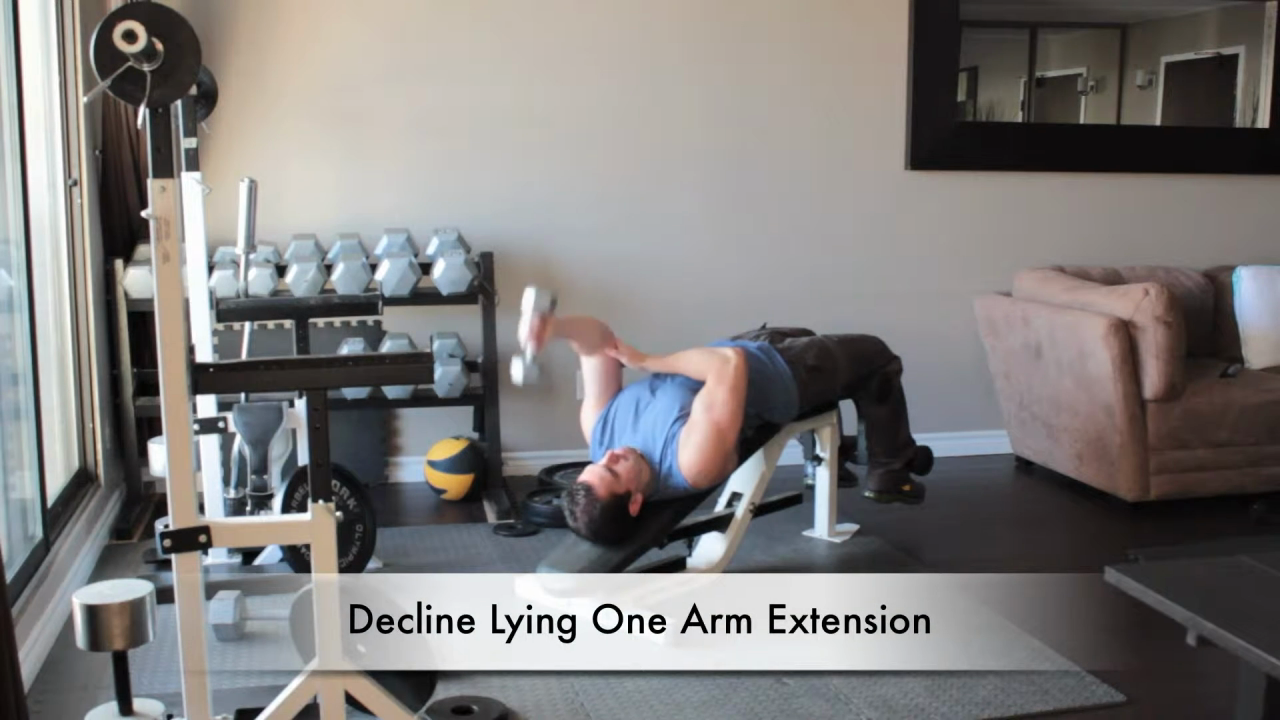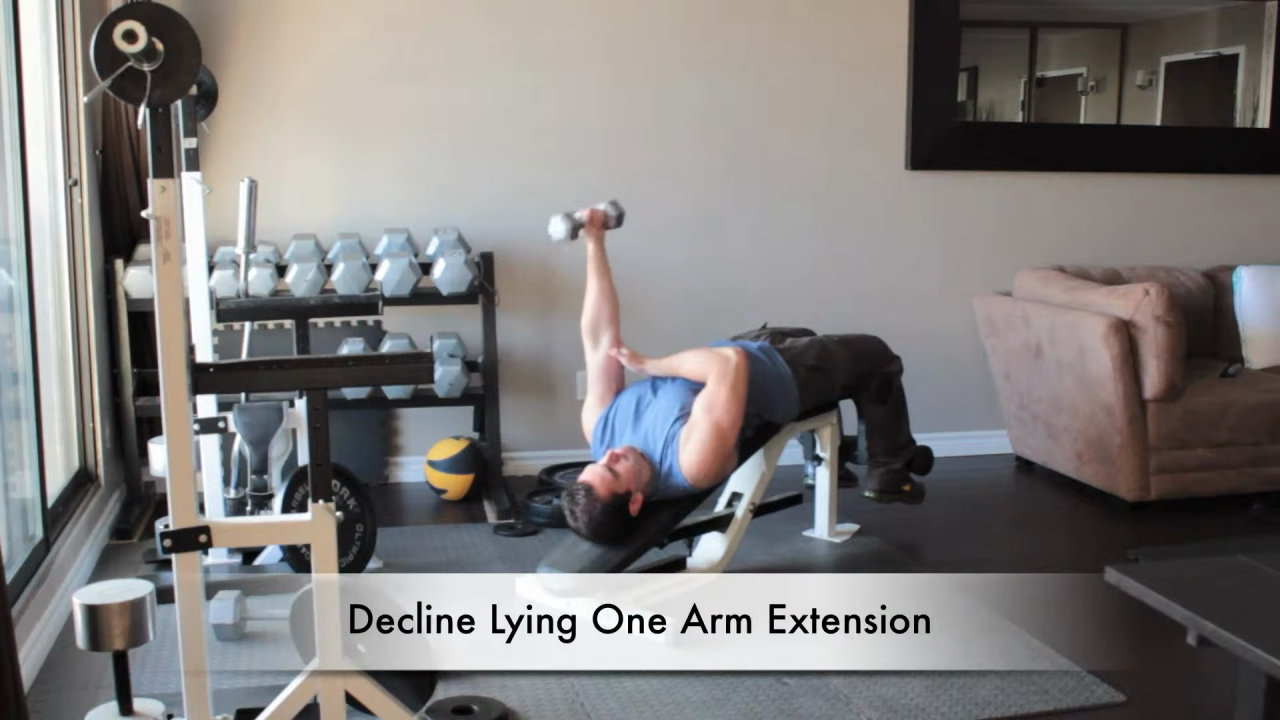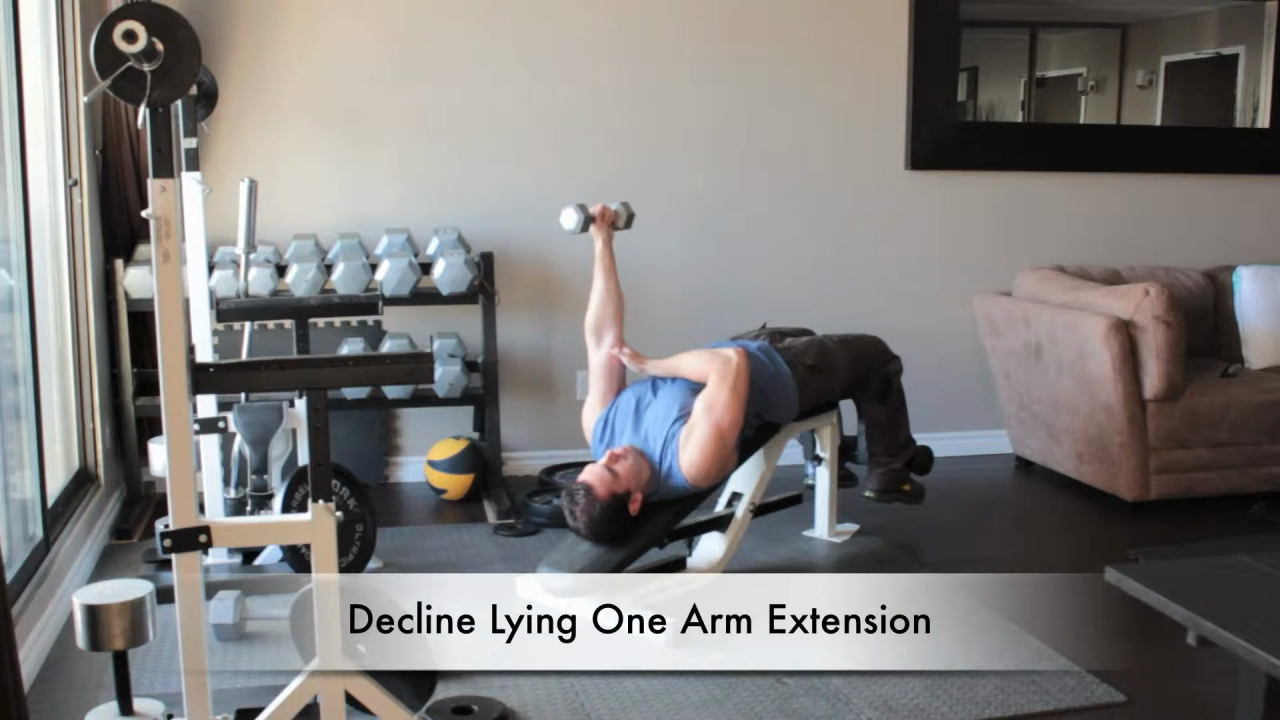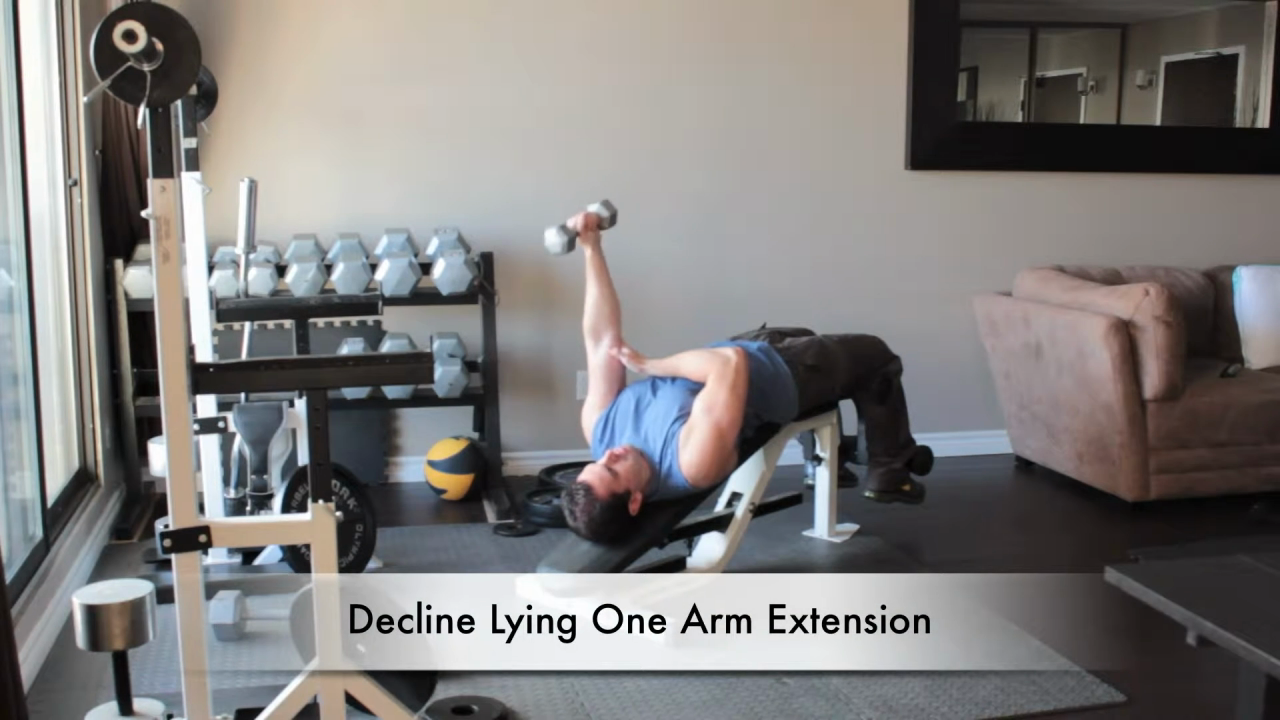
dt=0.4s
person 1, frame 1
left shoulder: (598, 427)
right shoulder: (692, 466)
left elbow: (598, 335)
right elbow: (729, 366)
left wrist: (549, 326)
right wrist: (646, 361)
left knee: (808, 338)
right knee: (876, 357)
right ankle: (890, 472)
person 1, frame 2
left shoulder: (598, 425)
right shoulder: (692, 465)
left elbow: (600, 339)
right elbow: (730, 363)
left wrist: (594, 243)
right wrist: (649, 364)
left knee: (806, 337)
right knee: (877, 356)
right ankle: (889, 473)
person 1, frame 3
left shoulder: (597, 426)
right shoulder: (692, 464)
left elbow: (603, 339)
right elbow: (731, 363)
left wrist: (603, 242)
right wrist: (650, 364)
left knee: (806, 340)
right knee: (876, 356)
right ankle: (890, 471)
person 1, frame 4
left shoulder: (598, 427)
right shoulder: (692, 464)
left elbow: (603, 340)
right elbow: (731, 363)
left wrist: (591, 248)
right wrist: (652, 364)
left knee: (804, 338)
right knee: (875, 355)
right ankle: (890, 472)
